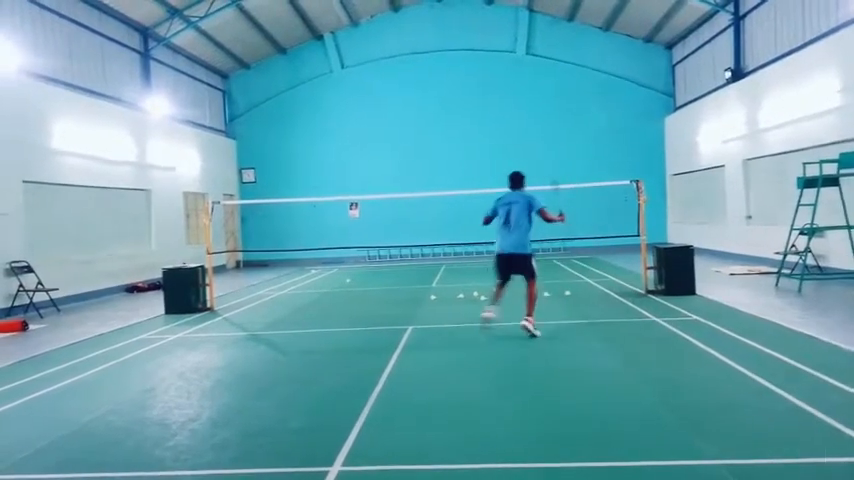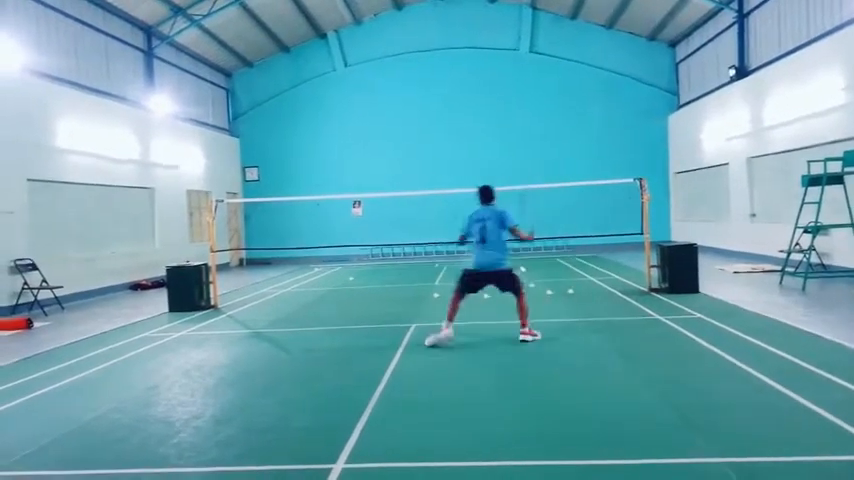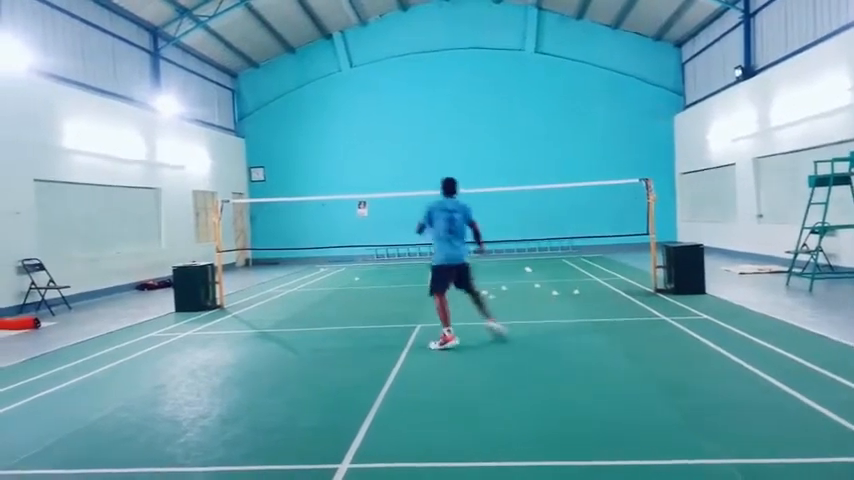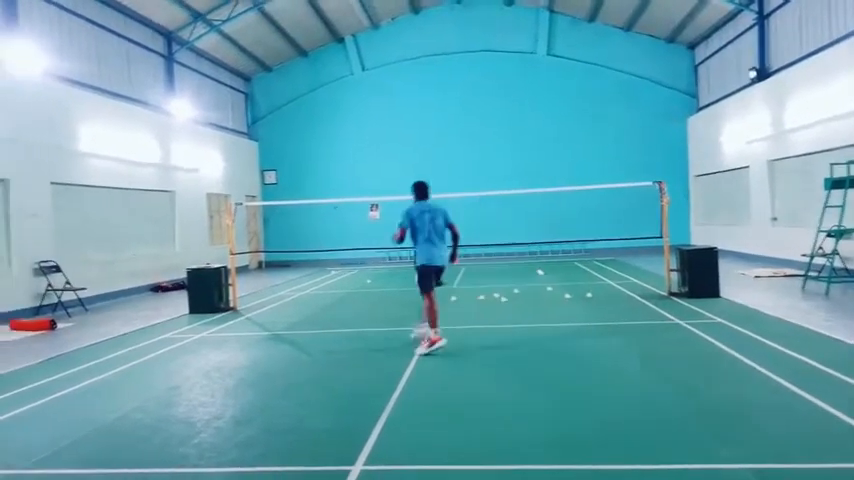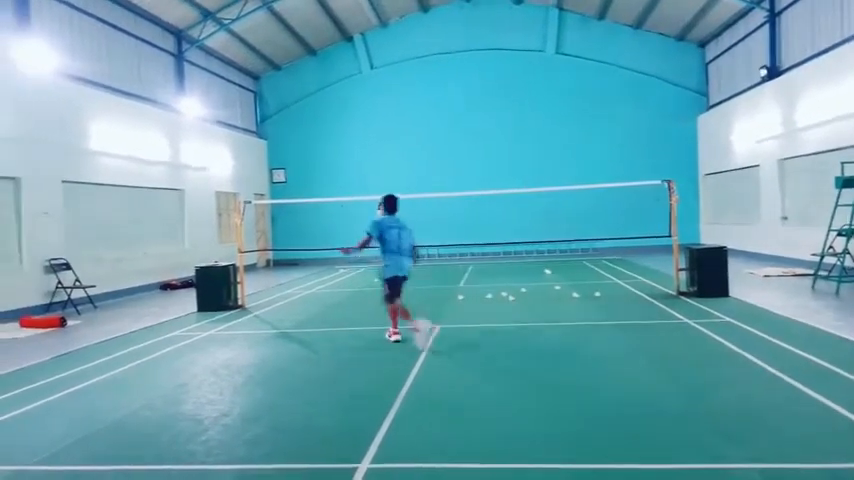
dt=0.2s
person 1, frame 1
left shoulder: (500, 201)
right shoulder: (530, 198)
left elbow: (486, 221)
right elbow: (547, 218)
right wrist: (558, 217)
left hip: (502, 250)
right hip: (521, 249)
left knee: (502, 281)
right knee: (531, 283)
left ankle: (490, 310)
right ankle: (528, 319)
person 1, frame 2
left shoulder: (473, 217)
right shoulder: (501, 214)
left elbow: (461, 239)
right elbow: (518, 236)
left wrist: (468, 238)
right wrist: (529, 237)
left hip: (477, 266)
right hip: (500, 265)
left knee: (457, 295)
right knee: (519, 293)
left ankle: (446, 331)
right ankle: (525, 330)
person 1, frame 3
left shoulder: (432, 207)
right shoulder: (464, 208)
left elbow: (419, 230)
right elbow: (476, 229)
left wrist: (423, 225)
right wrist: (480, 245)
left hip: (441, 259)
right hip: (460, 258)
left knee: (438, 295)
right knee: (472, 292)
left ankle: (448, 335)
right ankle: (490, 321)
person 1, frame 4
left shoulder: (410, 211)
right shoulder: (440, 211)
left elbow: (400, 237)
right elbow: (455, 233)
left wrist: (398, 236)
right wrist: (454, 253)
left hip: (425, 259)
right hip: (441, 258)
left knee: (427, 296)
right knee: (427, 294)
left ankle: (434, 336)
right ankle: (429, 328)
person 1, frame 5
left shoulder: (378, 223)
right shoulder: (404, 226)
left elbow: (366, 242)
right elbow: (413, 251)
left wrist: (350, 250)
left hip: (391, 268)
right hip: (405, 268)
left knee: (393, 302)
right knee: (392, 300)
left ankle: (417, 325)
right ankle: (394, 330)
